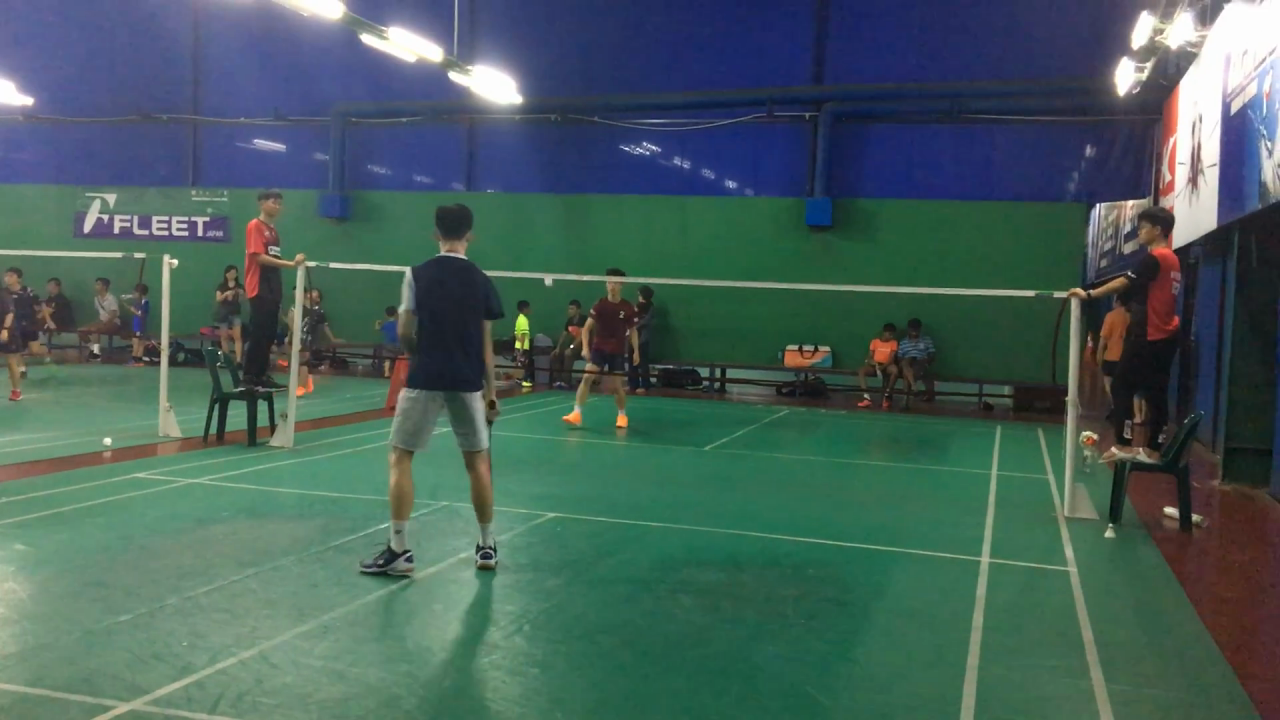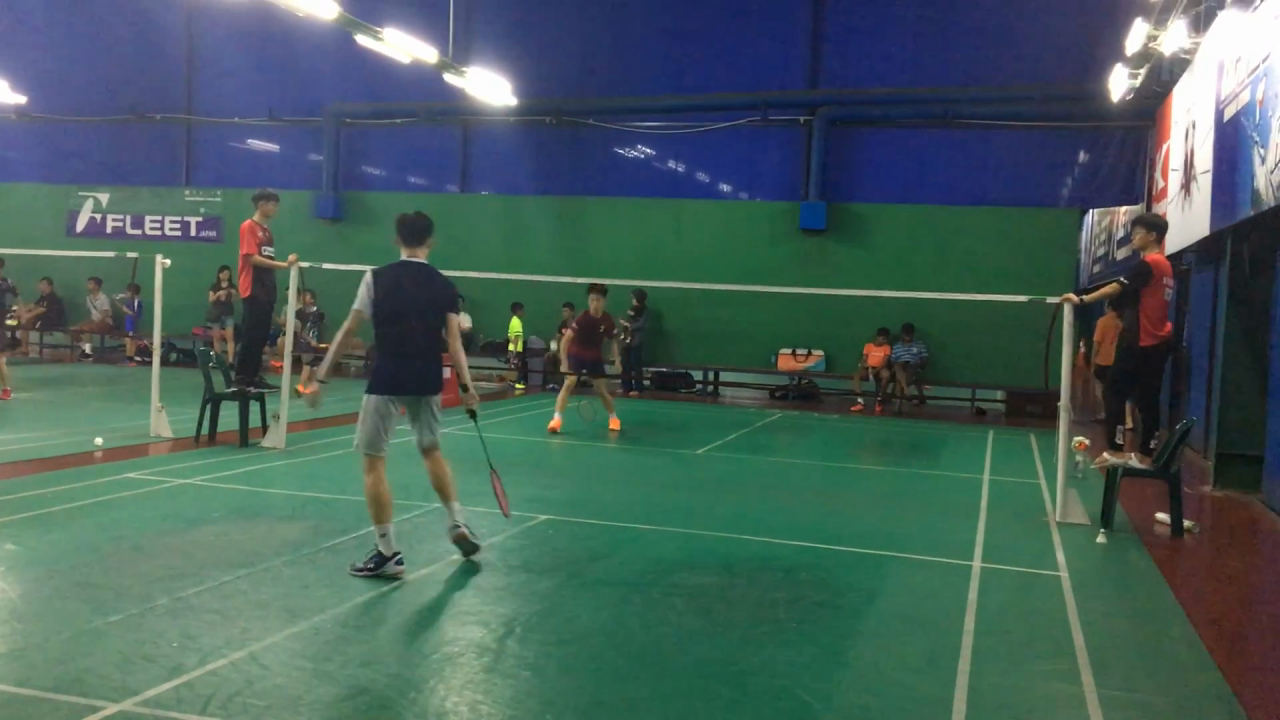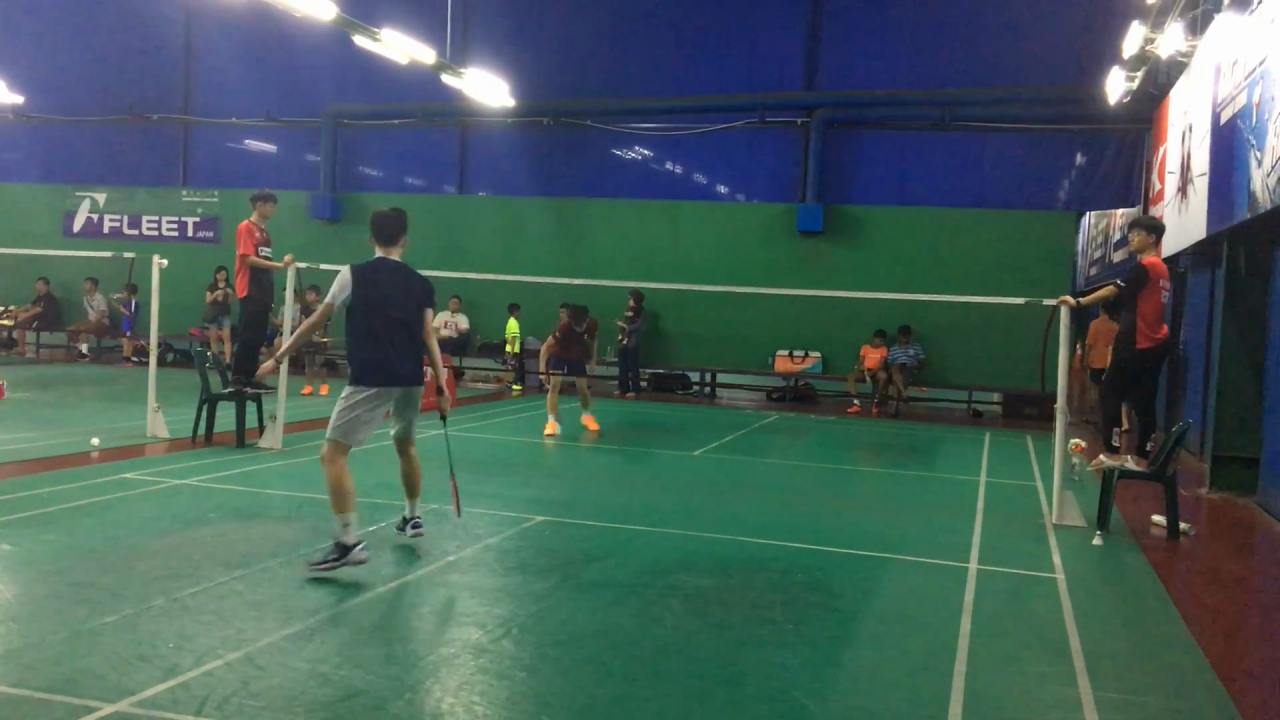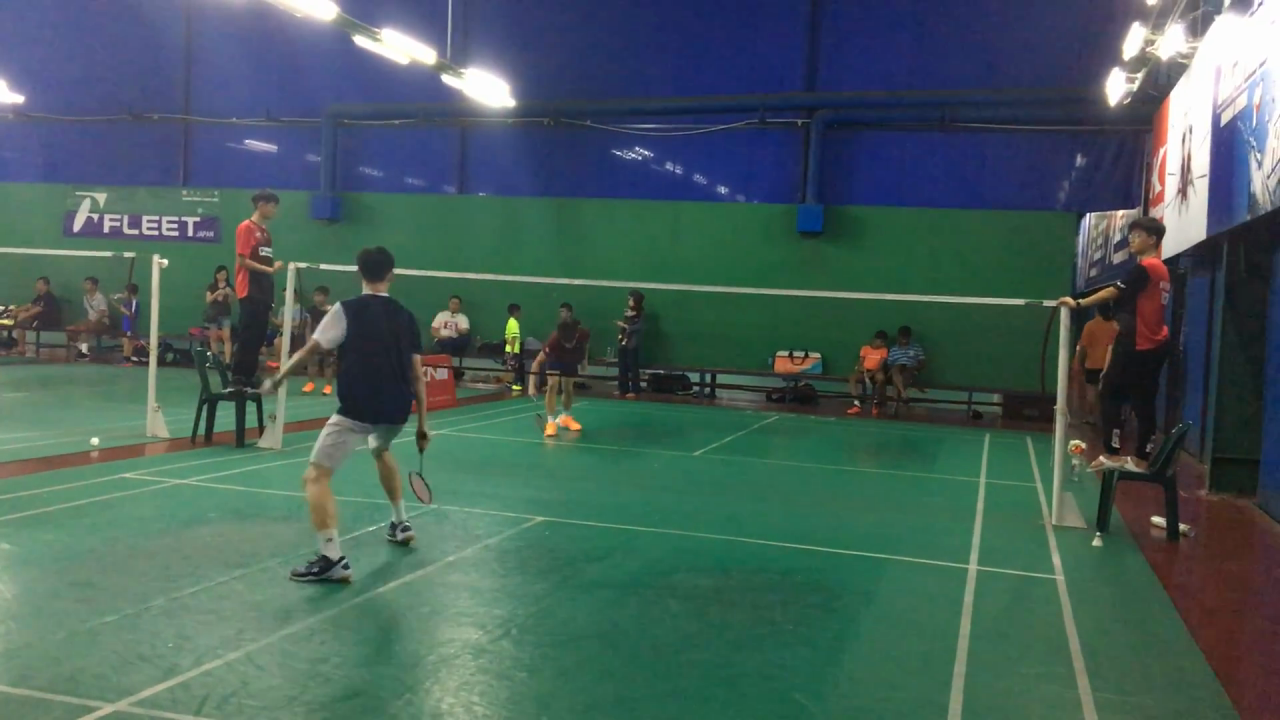
dt=0.2s
person 1, frame 1
left shoulder: (418, 274)
right shoulder: (482, 281)
left elbow: (404, 333)
right elbow: (486, 343)
right wrist: (491, 392)
left hip: (424, 379)
right hip: (467, 382)
left knee: (400, 459)
right knee: (477, 463)
left ankle: (399, 550)
right ankle: (487, 546)
person 1, frame 2
left shoulder: (377, 277)
right shoulder: (444, 285)
left elbow: (349, 329)
right elbow: (453, 338)
left wrist: (321, 375)
right wrist: (466, 385)
left hip: (385, 382)
right hip: (426, 384)
left knee: (372, 465)
right knee: (432, 452)
left ankle: (388, 554)
right ankle: (458, 525)
person 1, frame 3
left shoulder: (354, 274)
right shoulder: (420, 283)
left elbow: (317, 320)
right elbow: (429, 337)
left wrist: (279, 357)
left hip: (370, 378)
right hip: (410, 378)
left knee: (333, 455)
right knee: (405, 445)
left ankle: (348, 542)
right ankle: (413, 518)
person 1, frame 4
left shoulder: (346, 311)
right shoulder: (406, 318)
left elbow: (309, 351)
right elbow: (417, 375)
left wrist: (275, 379)
right wrist: (422, 423)
left hip: (357, 411)
right hip: (396, 410)
left knee: (316, 477)
right knee: (381, 451)
left ankle: (332, 558)
right ankle: (401, 523)
person 2, frame 1
left shoulder: (1154, 258)
right shoulder: (1171, 260)
left elbow: (1123, 282)
left wrist: (1089, 294)
left hip: (1148, 338)
right hip: (1164, 336)
left knee: (1122, 386)
right knee: (1156, 393)
left ankle: (1124, 445)
right ankle: (1153, 449)
person 2, frame 2
left shoulder: (1147, 264)
right shoulder: (1164, 266)
left elbow: (1116, 289)
left wrist: (1081, 299)
left hip: (1141, 343)
right hip: (1157, 342)
left knee: (1114, 392)
right knee: (1148, 399)
left ankle: (1116, 450)
right ankle: (1145, 455)
person 2, frame 3
left shoulder: (1144, 267)
right shoulder: (1161, 268)
left elbow: (1113, 291)
left wrist: (1078, 302)
left hip: (1137, 346)
right hip: (1153, 345)
left knee: (1110, 394)
right knee: (1144, 401)
left ankle: (1112, 452)
right ankle: (1142, 457)
person 2, frame 4
left shoulder: (1144, 268)
right shoulder: (1161, 270)
left elbow: (1113, 293)
left wrist: (1078, 303)
left hip: (1137, 347)
right hip: (1154, 346)
left knee: (1110, 395)
right knee: (1144, 403)
left ankle: (1112, 454)
right ankle: (1141, 458)
person 3, frame 1
left shoulder: (273, 230)
right shoulder: (255, 226)
right elbow: (259, 257)
right wrist: (291, 263)
left hip: (272, 291)
right hip: (259, 290)
left knee: (269, 335)
right knee: (258, 334)
left ankle: (261, 376)
right ankle: (248, 377)
person 3, frame 2
left shoulder: (267, 231)
right shoulder: (248, 227)
right elbow: (252, 258)
right wrist: (283, 265)
left hip: (266, 291)
right hip: (253, 291)
left knee: (262, 336)
right knee: (251, 335)
left ankle: (254, 377)
right ankle: (240, 378)
person 3, frame 3
left shoulder: (264, 231)
right shoulder: (246, 227)
right elbow: (248, 259)
right wrist: (279, 265)
left hip: (263, 292)
right hip: (250, 292)
left knee: (259, 337)
right knee: (248, 336)
left ankle: (250, 378)
right ankle: (237, 378)
person 3, frame 4
left shoulder: (265, 232)
right shoulder: (246, 228)
right elbow: (243, 260)
right wrist: (270, 269)
left hip: (263, 292)
right hip: (250, 292)
left knee: (258, 337)
right knee: (248, 336)
left ankle: (250, 377)
right ankle: (237, 378)
